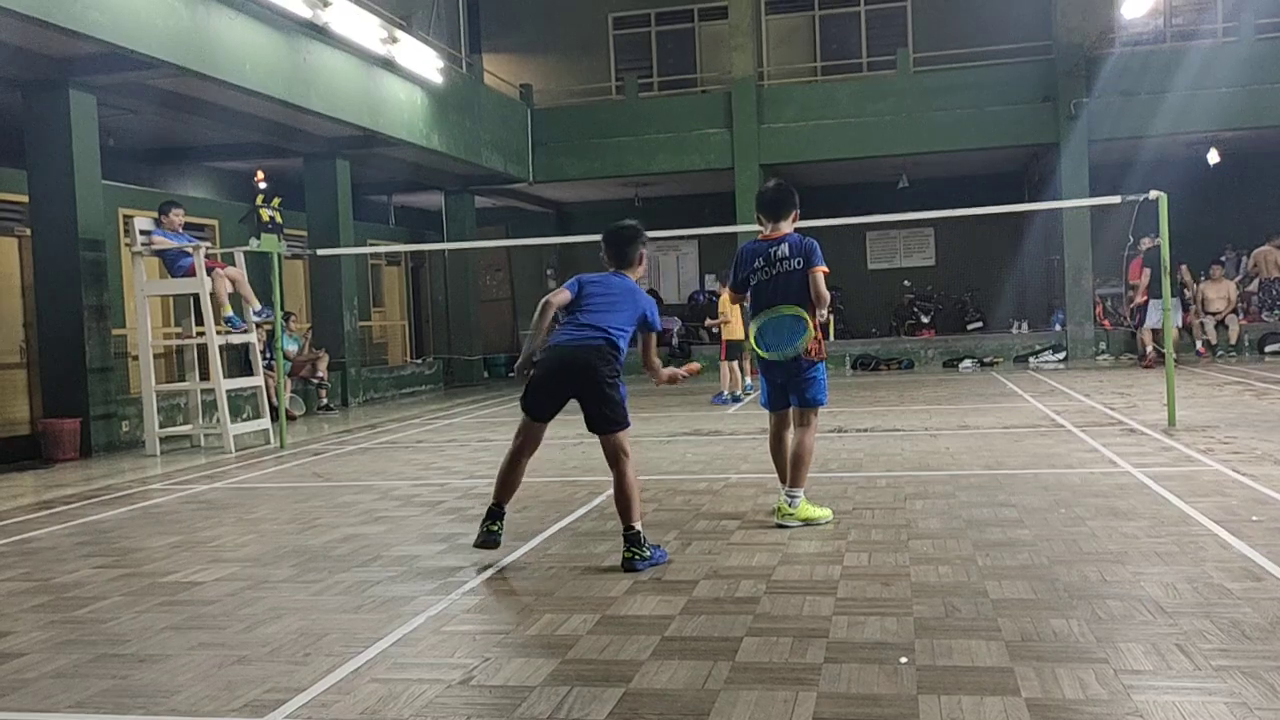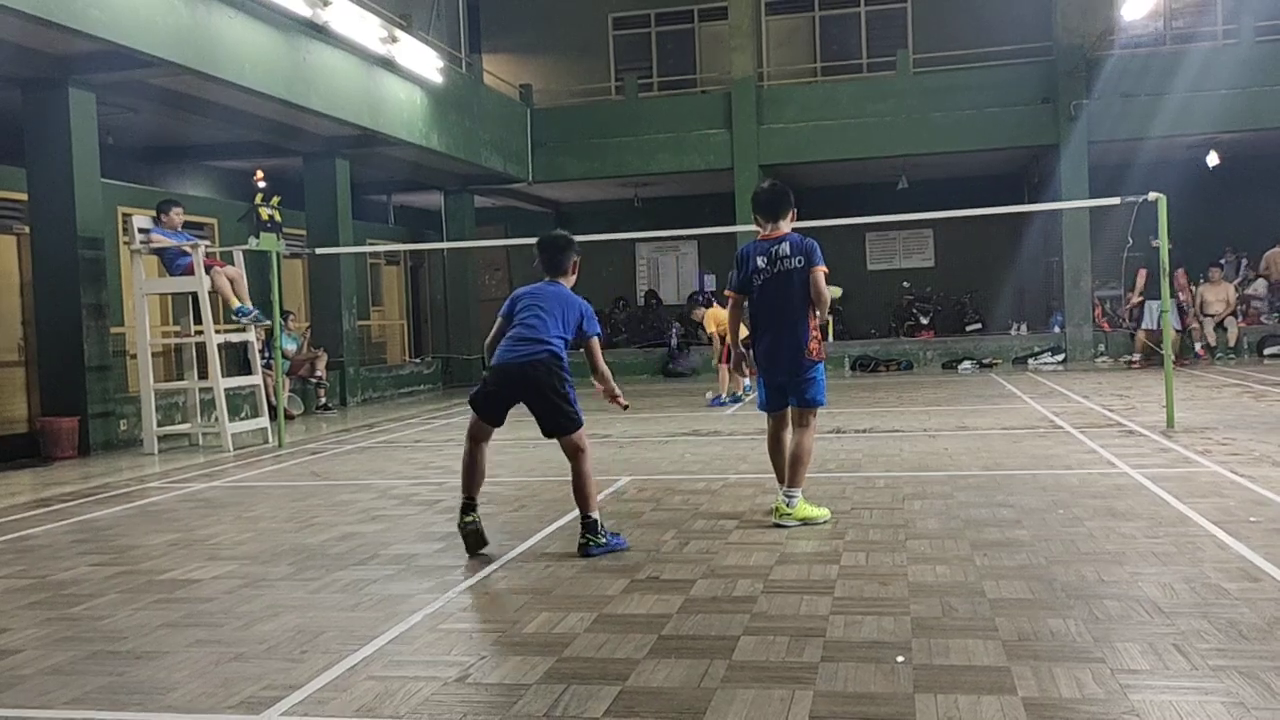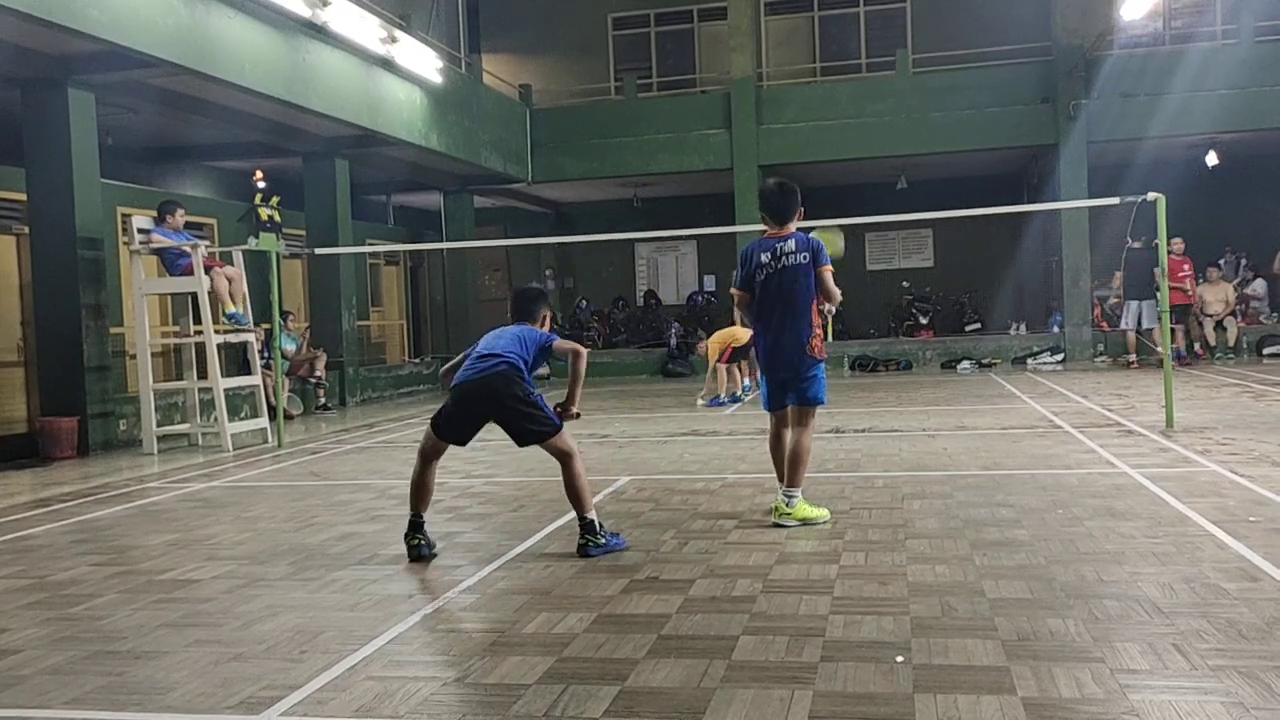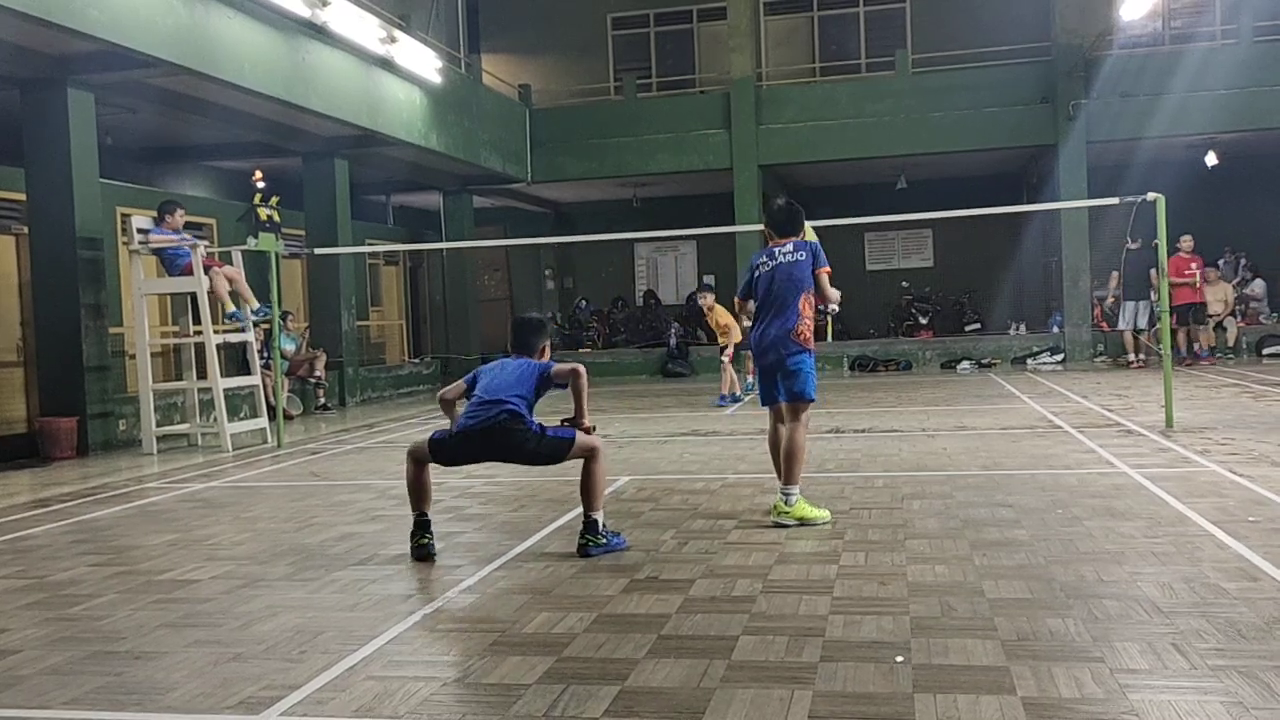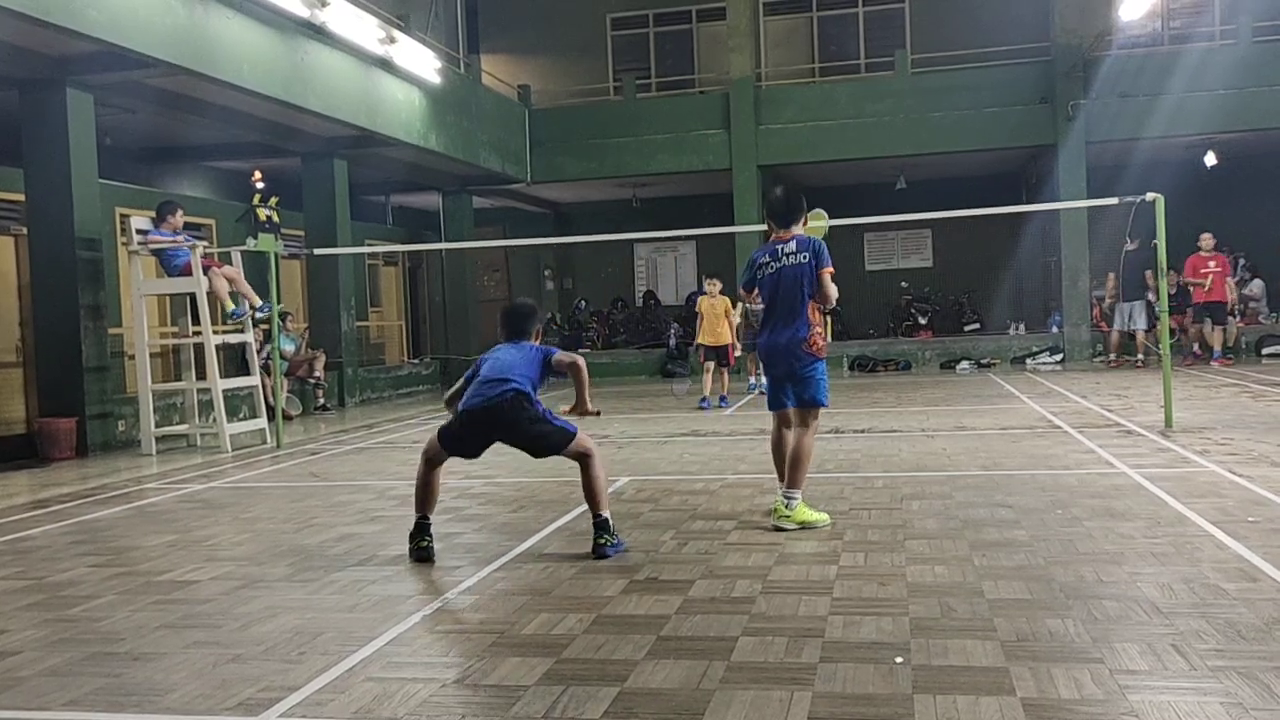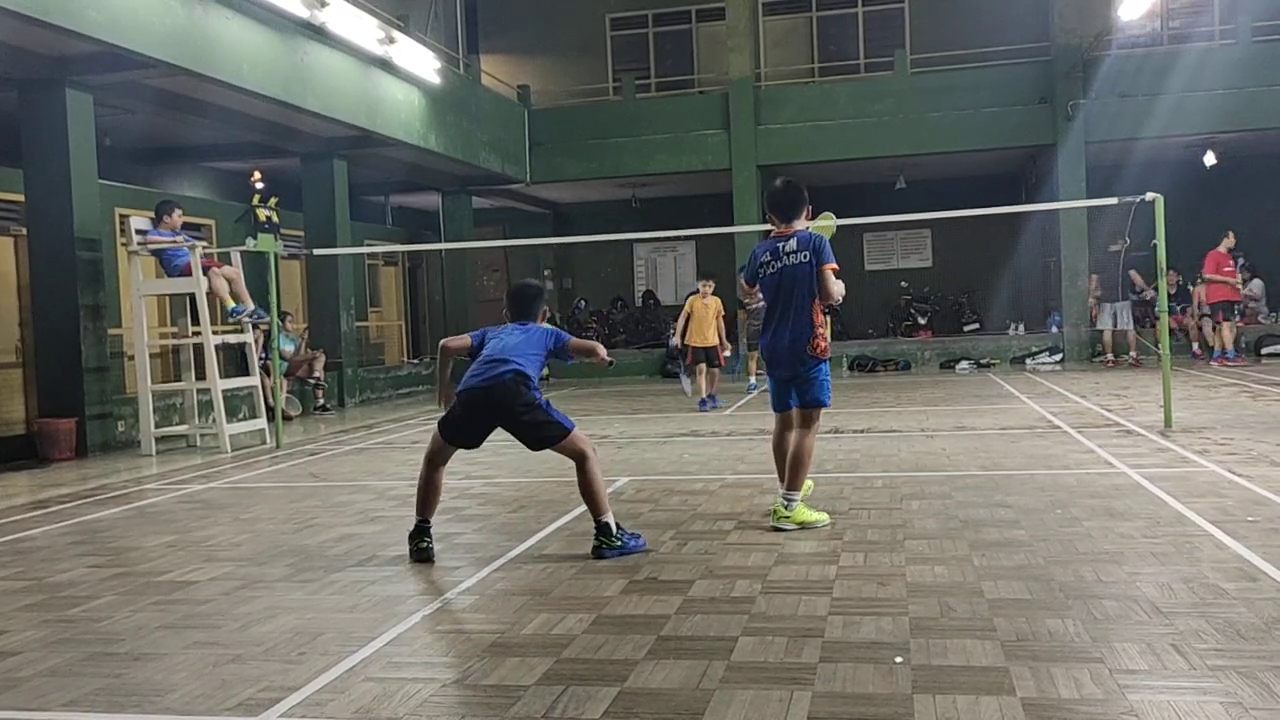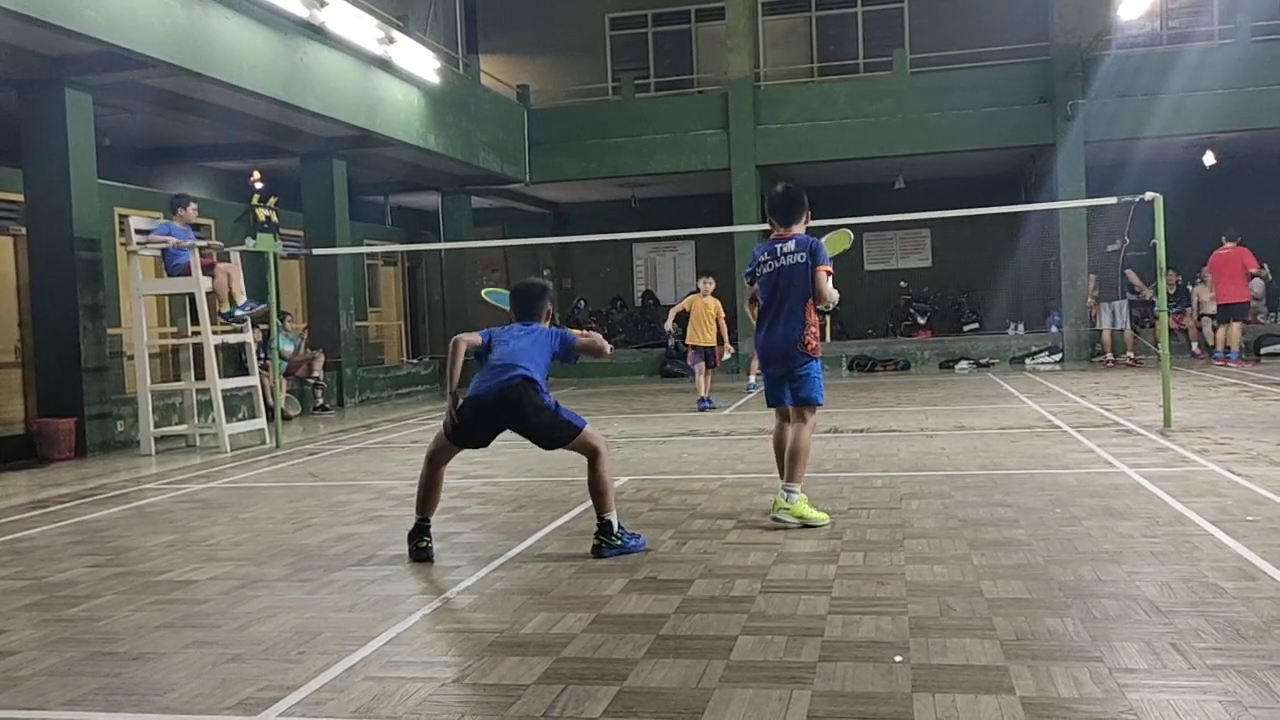
dt=0.5s
person 1, frame 1
left shoulder: (747, 253)
right shoulder: (806, 246)
left elbow: (734, 298)
right elbow: (820, 295)
right wrist: (823, 310)
right hip: (803, 347)
left knee: (779, 422)
right knee: (805, 422)
left ankle: (788, 496)
right ankle: (793, 503)
person 1, frame 2
left shoulder: (746, 254)
right shoulder: (806, 246)
left elbow: (735, 306)
right elbow: (820, 293)
left wrist: (735, 347)
right wrist: (822, 315)
left hip: (766, 352)
right hip: (803, 348)
left knee: (777, 422)
right knee: (803, 423)
left ankle: (785, 495)
right ankle: (791, 503)
person 1, frame 3
left shoulder: (751, 252)
right shoulder: (812, 245)
left elbow: (742, 304)
right elbow: (830, 294)
right wrist: (834, 300)
left hip: (769, 350)
right hip: (805, 347)
left knee: (779, 422)
right knee: (802, 422)
left ankle: (785, 496)
right ankle: (791, 503)
person 1, frame 4
left shoulder: (758, 260)
right shoulder: (810, 249)
left elbow: (741, 305)
right elbow: (825, 295)
right wrist: (835, 297)
left hip: (763, 344)
right hip: (794, 341)
left knee: (778, 417)
right knee: (797, 418)
left ankle: (785, 494)
right ankle: (789, 501)
person 1, frame 5
left shoulder: (760, 255)
right shoulder: (815, 246)
left elbow: (746, 293)
right elbow: (828, 297)
right wrist: (831, 294)
left hip: (771, 347)
right hip: (804, 345)
left knee: (782, 421)
right knee: (805, 423)
left ankle: (785, 495)
right ankle: (790, 506)
person 1, frame 6
left shoulder: (761, 251)
right shoulder: (816, 243)
left elbow: (749, 289)
right elbow: (829, 295)
right wrist: (841, 289)
left hip: (774, 348)
right hip: (807, 345)
left knee: (784, 421)
right knee: (806, 424)
left ankle: (788, 490)
right ankle: (789, 507)
person 1, frame 7
left shoulder: (760, 252)
right shoulder: (812, 246)
left elbow: (752, 292)
right elbow: (821, 295)
right wrist: (834, 296)
left hip: (768, 346)
right hip: (800, 344)
left knee: (783, 417)
right knee: (803, 418)
left ankle: (787, 491)
right ankle: (789, 500)
person 2, frame 1
left shoulder: (584, 281)
right shoulder: (645, 301)
left elbow: (549, 303)
right elbow: (650, 363)
left wrist: (527, 353)
right wrist: (667, 375)
left hip: (556, 357)
right hip: (599, 363)
left knee: (523, 446)
right knee: (620, 459)
left ankle: (492, 522)
right ankle: (635, 545)
person 2, frame 2
left shoulder: (519, 295)
right shoulder: (580, 307)
left elbow: (490, 344)
right elbow: (598, 368)
right wrist: (614, 394)
left hip: (503, 369)
right hip: (546, 372)
left knee: (476, 440)
right knee: (578, 453)
left ankle: (469, 517)
right ankle: (592, 533)
person 2, frame 3
left shoulder: (491, 335)
right shoulder: (542, 337)
left elbow: (446, 373)
right elbow: (578, 352)
right wrist: (571, 402)
left hip: (465, 388)
right hip: (506, 385)
left knee: (427, 454)
right knee: (568, 453)
left ankle: (416, 535)
right ankle: (592, 533)
person 2, frame 4
left shoulder: (487, 369)
right shoulder: (540, 369)
left elbow: (444, 397)
right elbow: (577, 371)
left wrist: (458, 425)
right wrist: (581, 417)
left hip: (468, 436)
right hip: (513, 433)
left knee: (415, 453)
right knee: (594, 447)
left ankle: (422, 535)
right ankle: (593, 533)
person 2, frame 5
left shoulder: (488, 356)
right shoulder: (542, 352)
left elbow: (450, 400)
right elbow: (576, 363)
right wrist: (583, 402)
left hip: (472, 412)
right hip: (516, 409)
left knee: (430, 456)
right knee: (588, 452)
left ankle: (421, 537)
right ankle: (604, 533)
person 2, frame 6
left shoulder: (491, 333)
right shoulder: (548, 334)
left elbow: (446, 345)
right elbow: (595, 349)
left wrist: (443, 386)
right wrist: (602, 355)
left hip: (471, 394)
right hip: (515, 393)
left knee: (434, 459)
right knee: (584, 453)
left ankle: (421, 536)
right ankle: (608, 535)
person 2, frame 7
left shoulder: (496, 334)
right shoulder: (553, 335)
left elbow: (460, 341)
right elbow: (602, 349)
left wrist: (452, 395)
right wrist: (596, 338)
left hip: (481, 399)
right hip: (524, 395)
left knee: (435, 457)
right knee: (597, 448)
left ankle: (420, 536)
right ankle: (609, 533)
